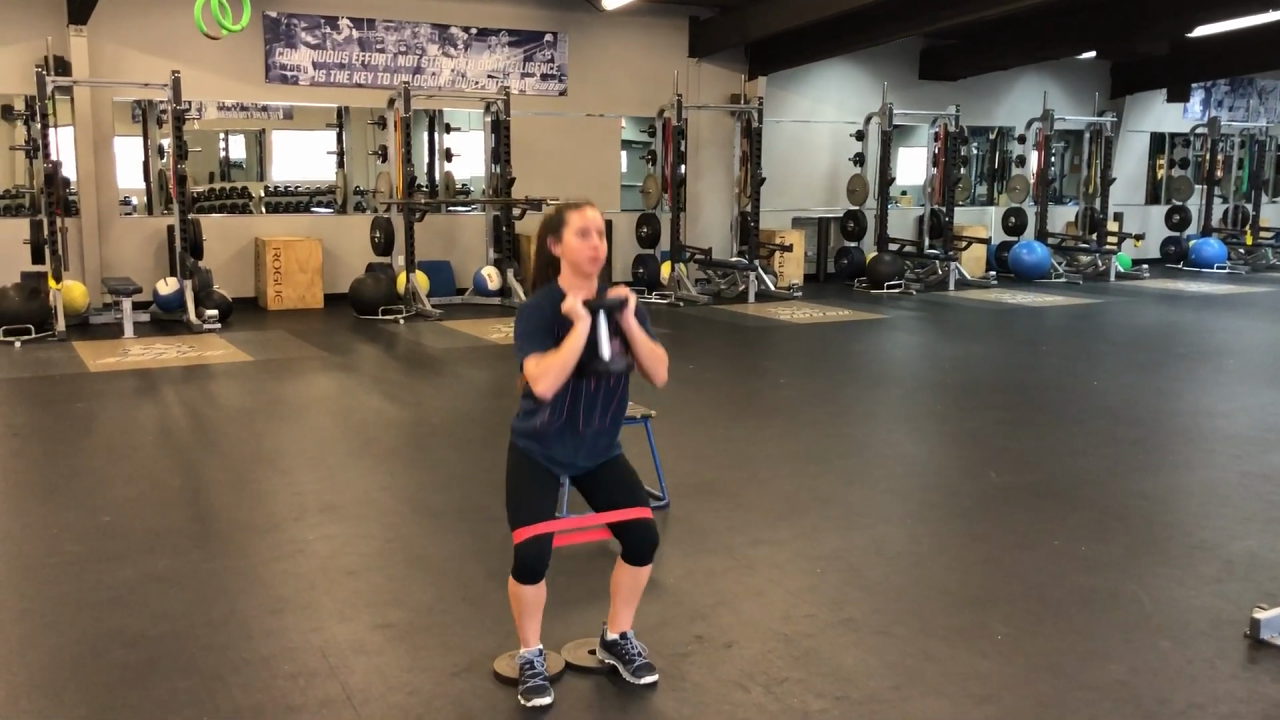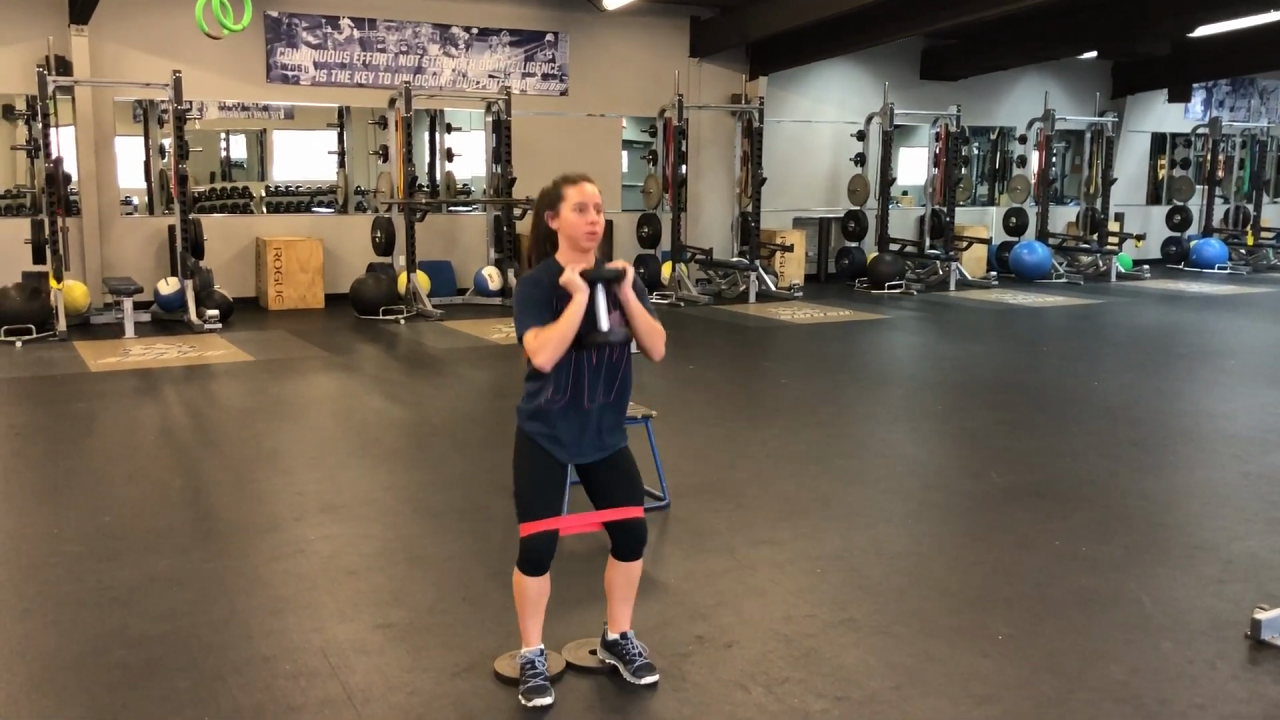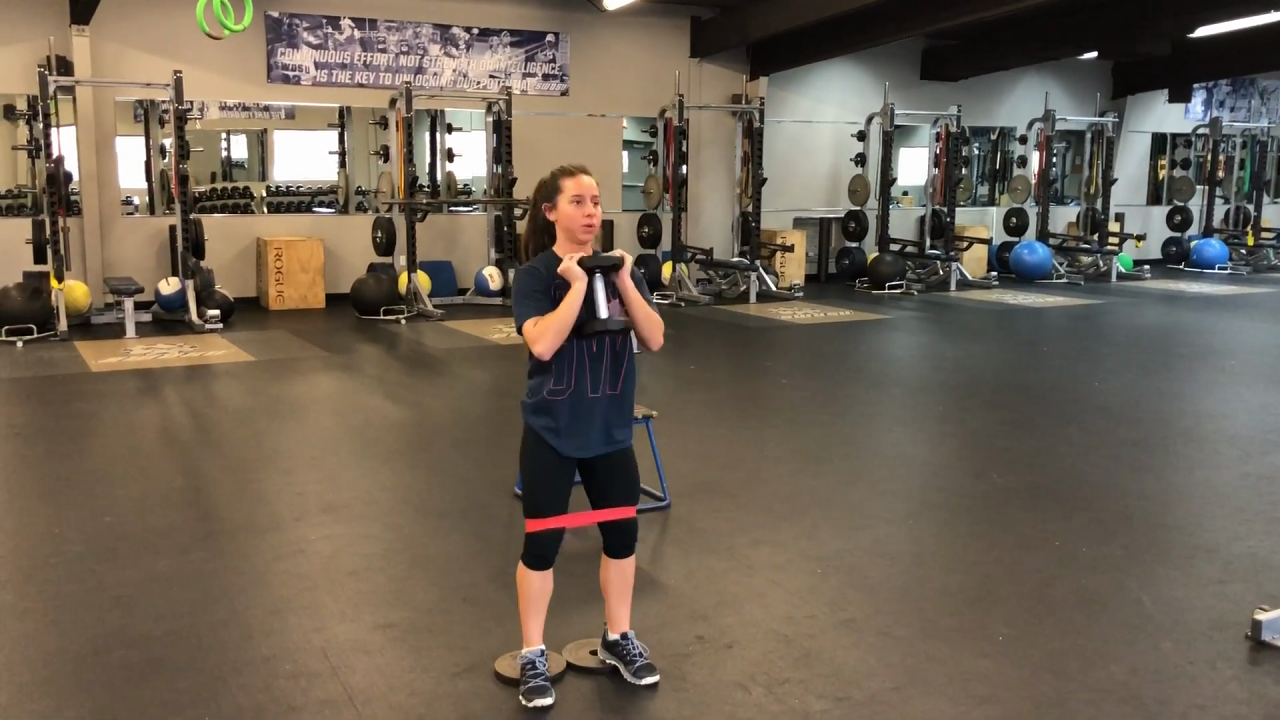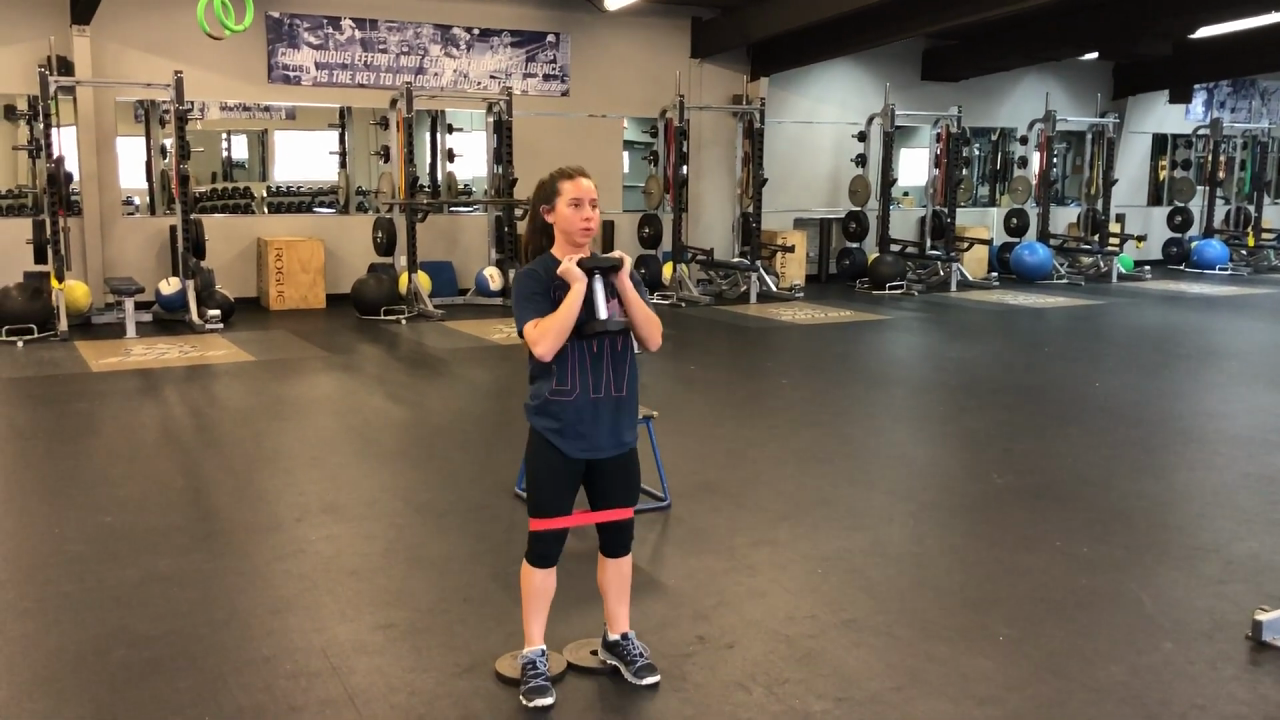
dt=0.1s
person 1, frame 1
left shoulder: (619, 301)
right shoulder: (538, 309)
left elbow: (659, 374)
right elbow: (543, 383)
left wrist: (628, 321)
right wrist: (581, 324)
left hip: (599, 449)
right hip: (538, 452)
left knee: (642, 538)
right knee: (532, 554)
left ankle: (617, 640)
right ankle: (530, 657)
person 1, frame 2
left shoulder: (618, 277)
right shoulder: (536, 284)
left elbow: (656, 350)
right elbow: (543, 356)
left wrist: (627, 294)
right wrist: (579, 296)
left hip: (605, 436)
right hip: (545, 438)
left knee: (631, 534)
right knee: (538, 545)
left ankle: (617, 638)
right ankle: (531, 656)
person 1, frame 3
left shoulder: (617, 266)
right shoulder: (534, 274)
left elbow: (654, 339)
right elbow: (542, 344)
left wrist: (625, 282)
right wrist: (578, 284)
left hip: (610, 431)
right hip: (551, 433)
left knee: (621, 536)
right knee: (542, 542)
left ankle: (618, 640)
right ankle: (532, 657)
person 1, frame 4
left shoulder: (616, 268)
right shoulder: (534, 277)
left elbow: (653, 340)
right elbow: (543, 346)
left wrist: (624, 283)
right wrist: (578, 285)
left hip: (615, 433)
right hip: (556, 435)
left knee: (618, 537)
right knee: (546, 542)
left ankle: (618, 639)
right ankle: (534, 657)
